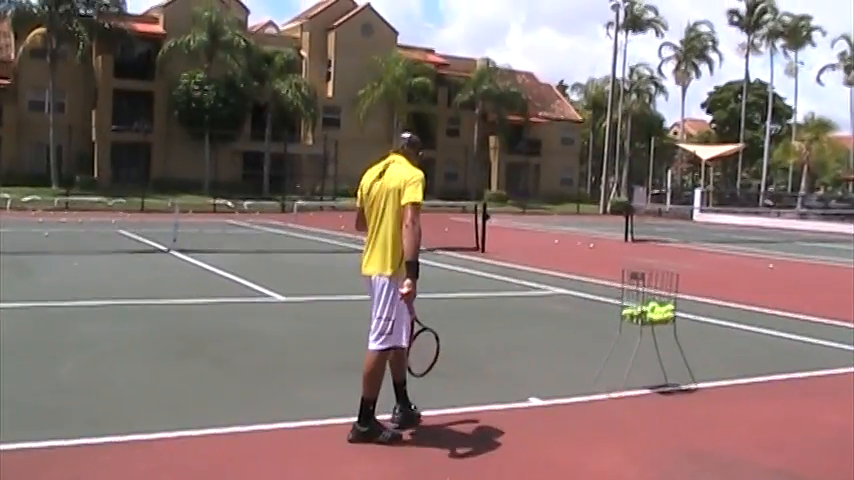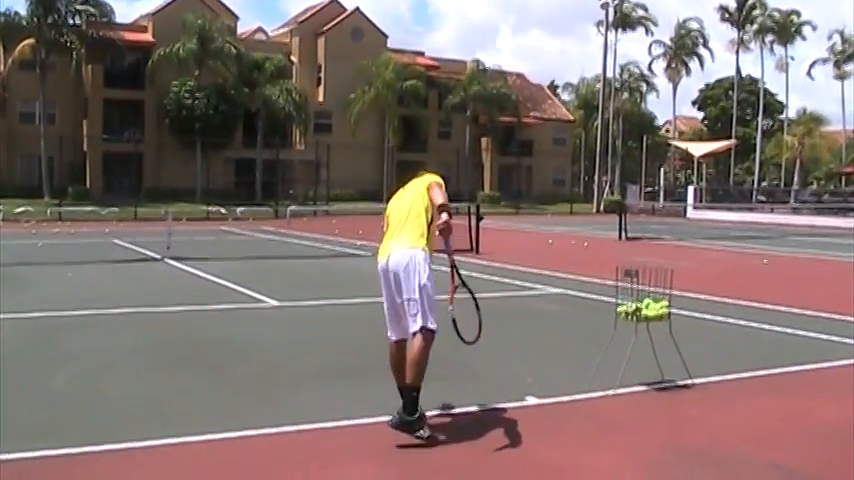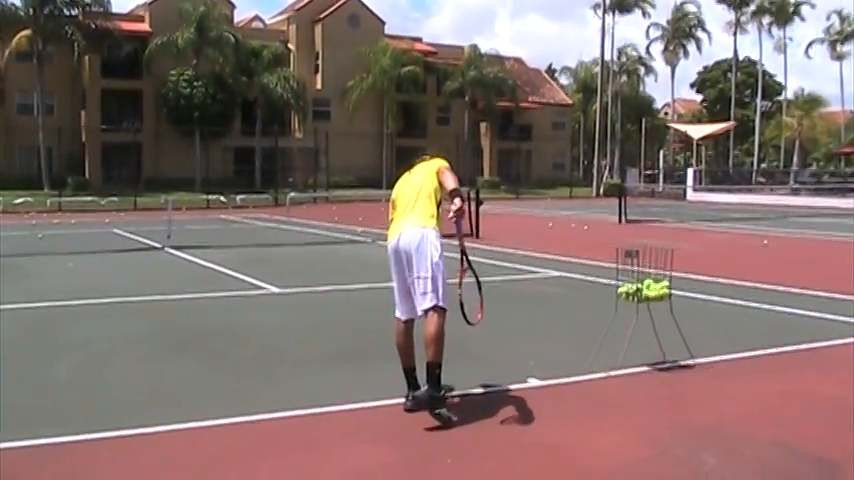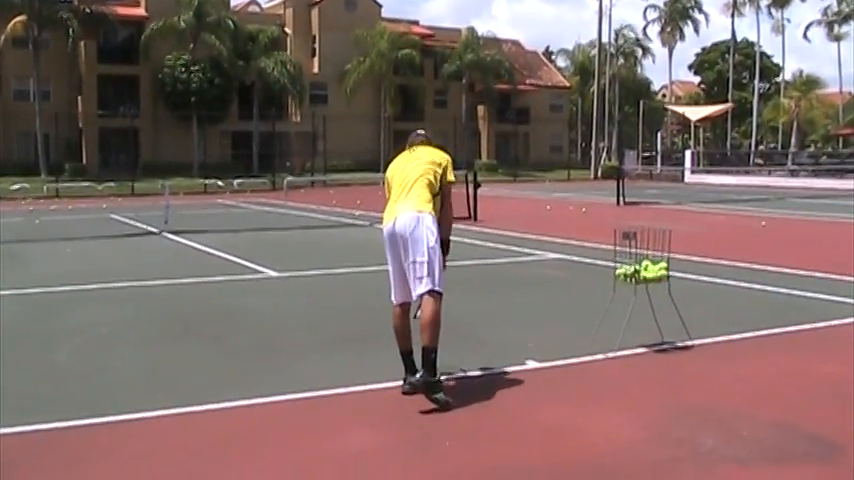
dt=0.7s
person 1, frame 1
left shoulder: (371, 174)
right shoulder: (412, 175)
right elbow: (410, 224)
right wrist: (411, 273)
left hip: (374, 264)
right hip: (392, 269)
left knee: (396, 339)
right knee: (382, 344)
left ankle: (403, 407)
right ankle: (364, 423)
person 1, frame 2
left shoulder: (396, 198)
right shoulder: (429, 181)
right elbow: (437, 190)
right wrist: (444, 212)
left hip: (386, 257)
right hip: (411, 254)
left knee: (398, 337)
right knee: (423, 331)
left ankle: (409, 408)
right ankle: (408, 412)
person 1, frame 3
left shoulder: (401, 182)
right shoulder: (436, 164)
right elbow: (447, 175)
right wrist: (457, 197)
left hip: (395, 238)
right hip: (421, 233)
left knee: (404, 316)
right knee: (435, 309)
left ankle: (413, 390)
right ankle: (432, 390)
person 1, frame 4
left shoulder: (395, 163)
right shoulder: (441, 157)
right elbow: (445, 206)
right wrist: (444, 245)
left hip: (390, 222)
right hip: (417, 218)
left knee: (401, 301)
right knee: (431, 294)
left ankle: (410, 374)
right ankle: (428, 374)
